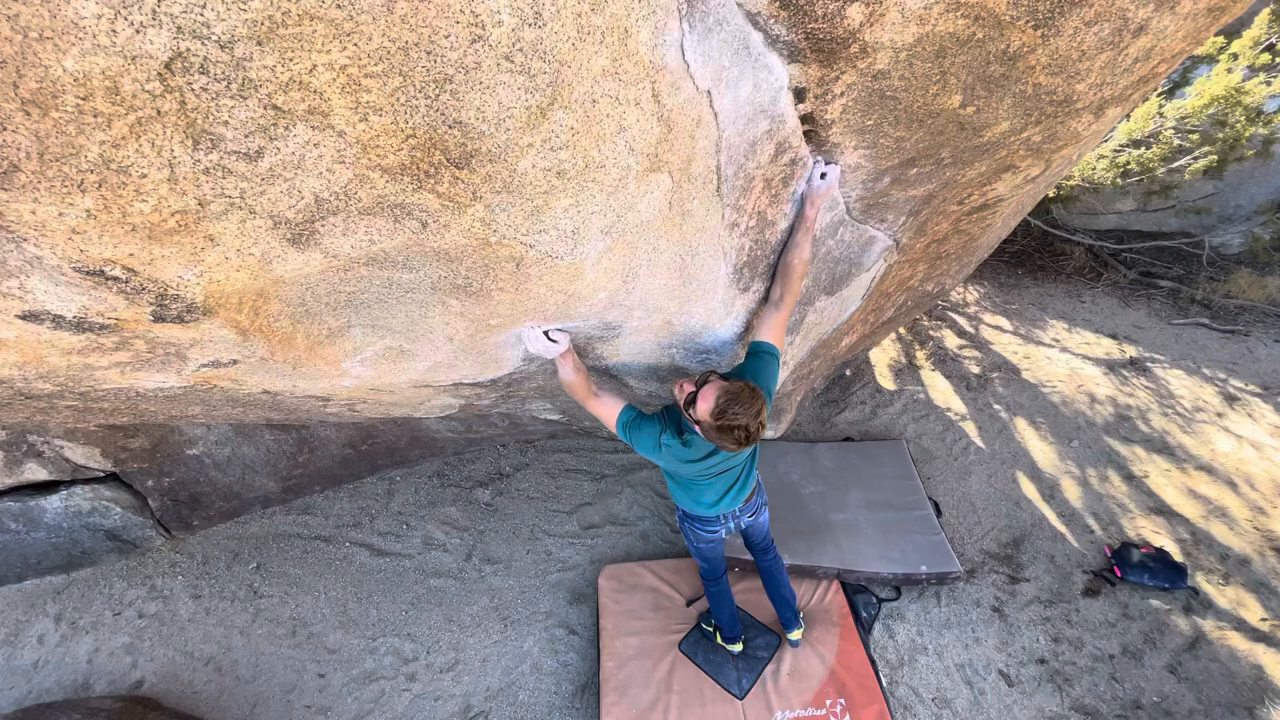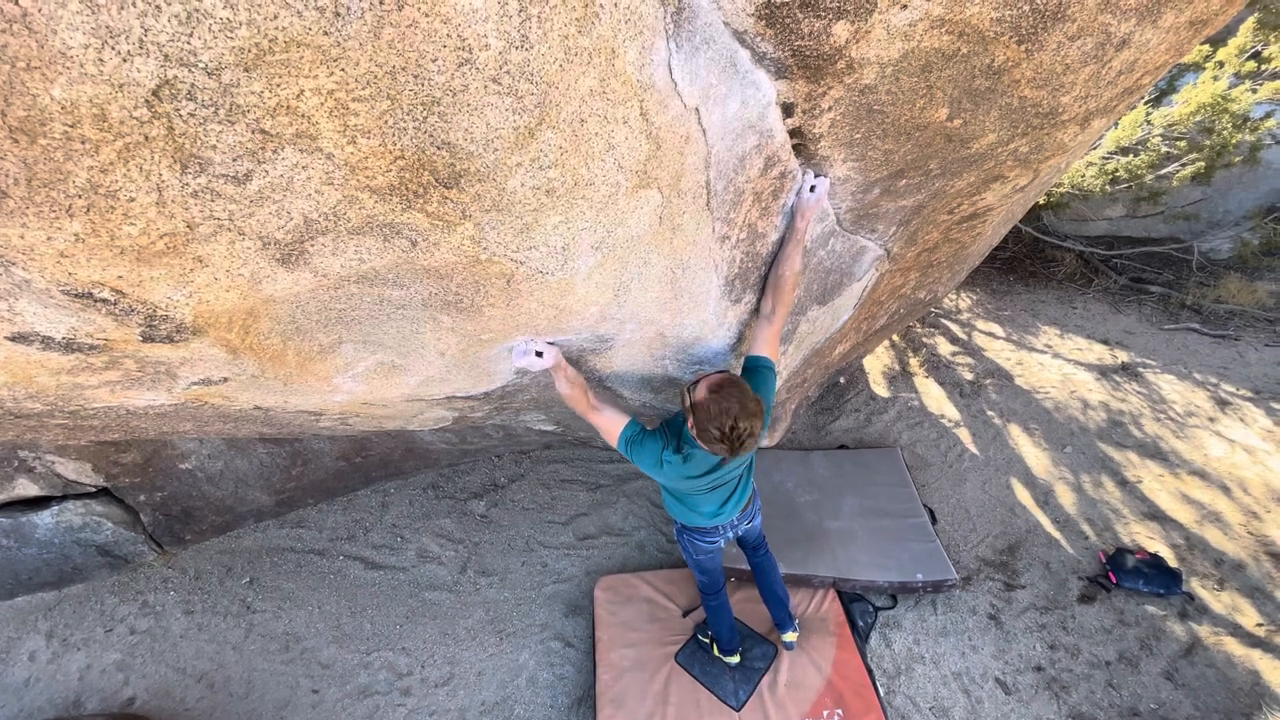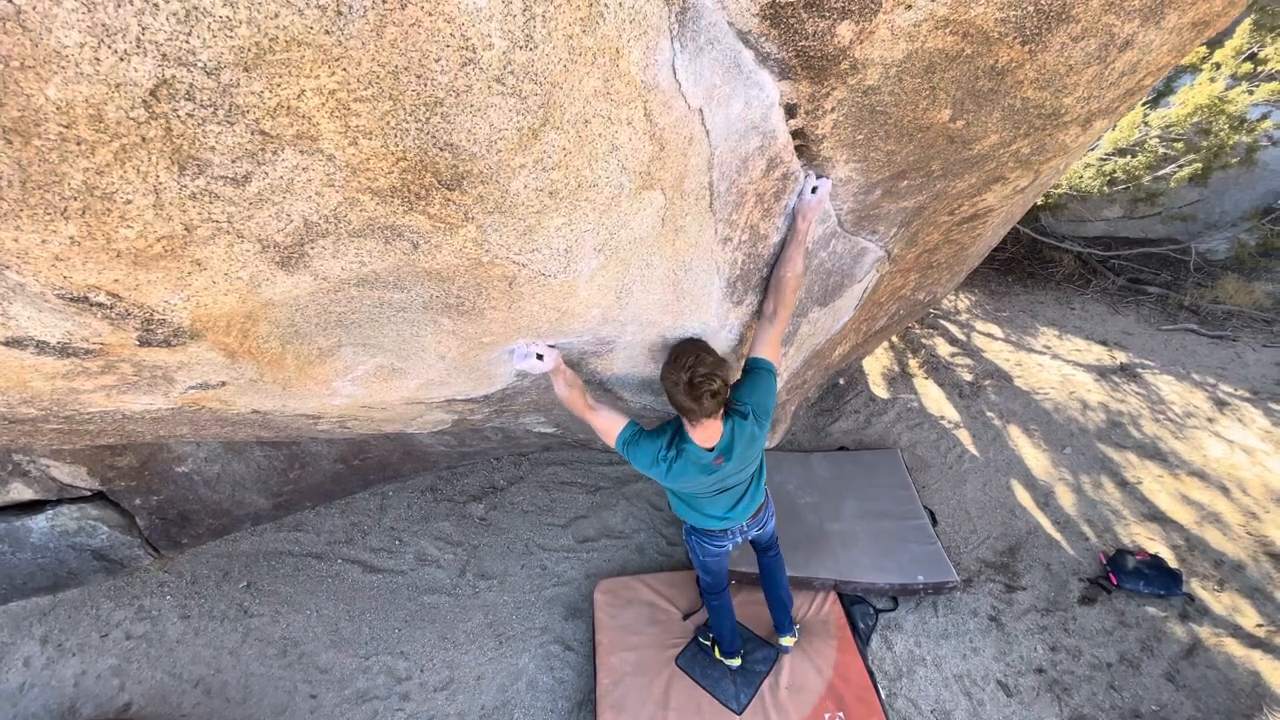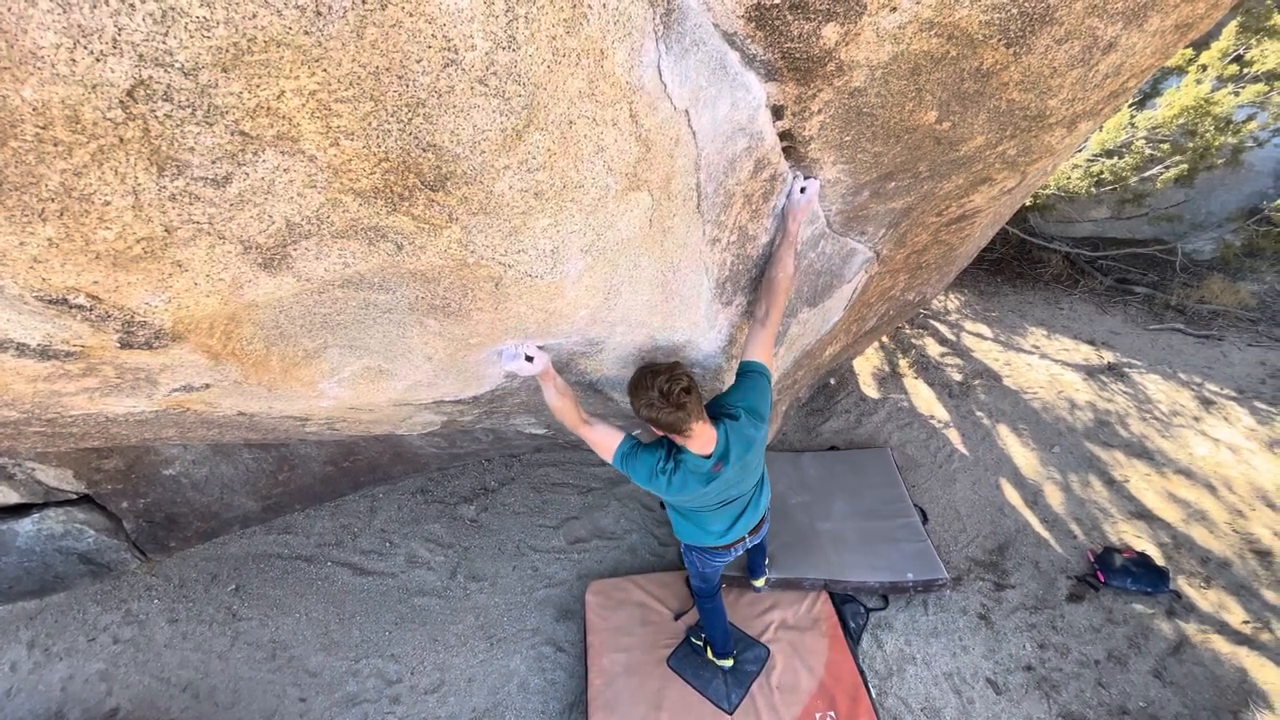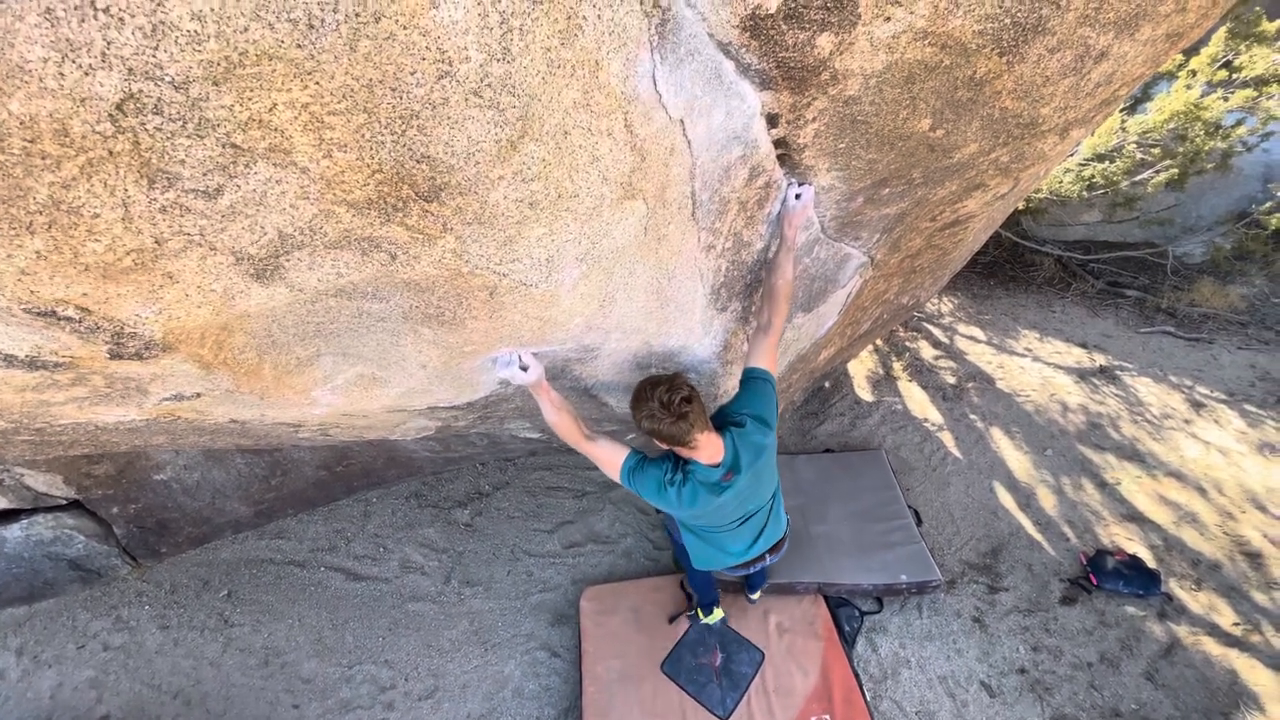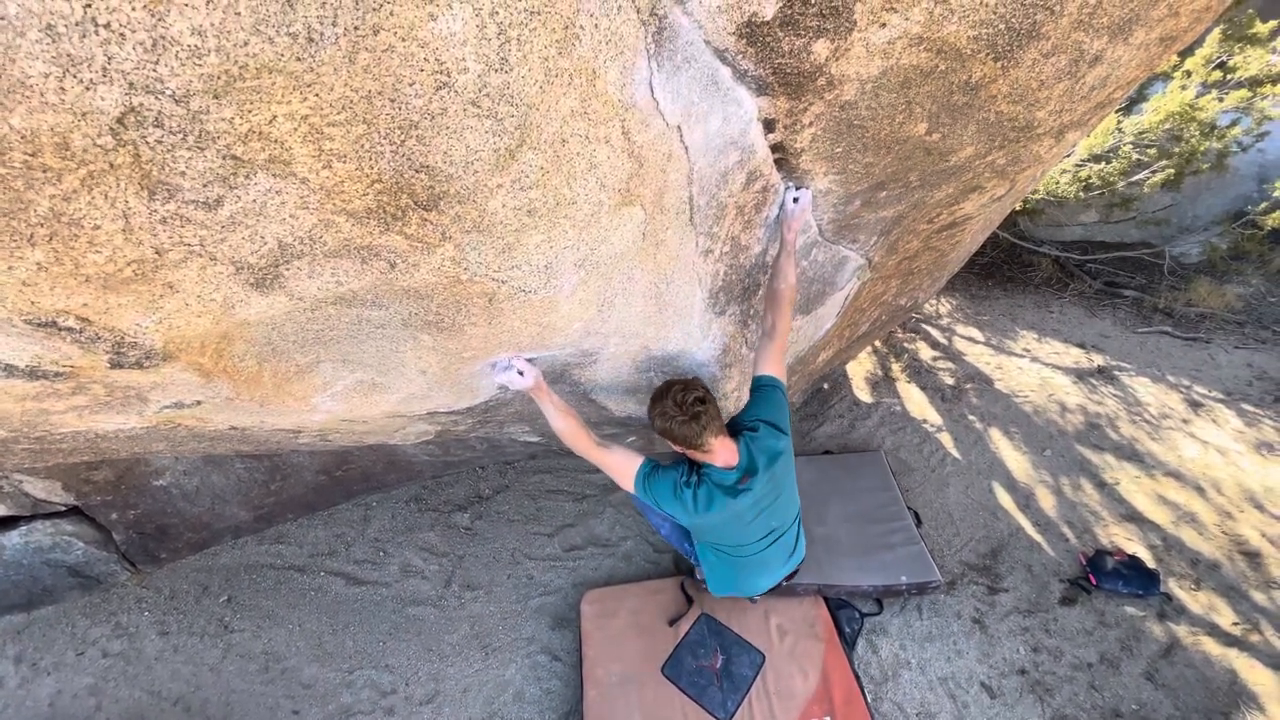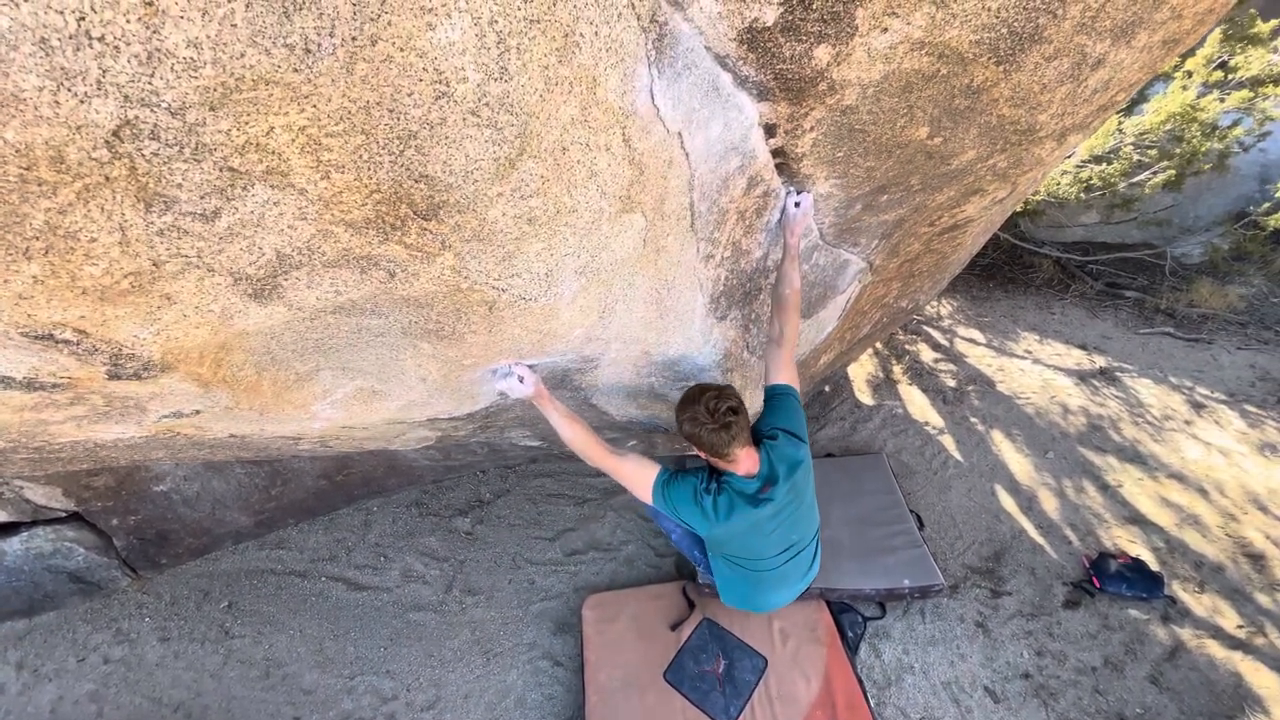
dt=0.7s
person 1, frame 1
left shoulder: (661, 442)
right shoulder: (755, 387)
left elbow: (591, 395)
right elbow: (781, 301)
left wrist: (562, 353)
right wrist: (811, 206)
left hip: (702, 520)
right hip: (750, 500)
left knee: (713, 572)
right knee: (766, 553)
left ankle: (729, 635)
right ankle: (792, 625)
person 1, frame 2
left shoulder: (662, 459)
right shoulder: (756, 405)
left elbow: (592, 408)
right elbow: (773, 313)
left wrist: (556, 364)
right wrist: (801, 219)
left hip: (699, 530)
right hip: (744, 509)
left knee: (711, 584)
right knee: (758, 551)
left ankle: (727, 647)
right ankle: (787, 626)
person 1, frame 3
left shoulder: (658, 458)
right shoulder: (753, 415)
left elbow: (589, 408)
right elbow: (775, 314)
left wrist: (556, 368)
right wrist: (803, 222)
left hip: (708, 532)
right hip: (757, 514)
left knee: (714, 586)
right knee: (770, 551)
left ankle: (728, 648)
right ankle: (785, 630)
person 1, frame 4
left shoulder: (658, 470)
right shoulder: (747, 417)
left elbow: (583, 424)
right elbow: (766, 317)
left wrist: (545, 374)
right wrist: (792, 224)
left hip: (709, 547)
right hip: (757, 524)
left knee: (706, 589)
left ankle: (720, 649)
right ankle: (758, 573)
person 1, frame 5
left shoulder: (668, 488)
right shoulder: (754, 426)
left elbow: (585, 440)
right elbow: (768, 327)
left wrist: (539, 386)
right wrist: (789, 233)
left hip: (723, 559)
right hip: (773, 541)
left ankle: (706, 604)
right ankle: (755, 584)
person 1, frame 6
left shoulder: (684, 493)
right shoulder: (768, 433)
left elbow: (592, 448)
right elbow: (774, 329)
left wrist: (537, 389)
right wrist: (789, 236)
left hip: (737, 581)
right hip: (790, 561)
left knee: (645, 497)
person 1, frame 7
left shoulder: (703, 501)
right shoulder: (787, 439)
left elbow: (603, 456)
right elbow: (782, 336)
left wrist: (540, 396)
right wrist: (791, 241)
left hip: (752, 596)
right hip: (805, 571)
left knee: (653, 496)
left ankle: (711, 574)
